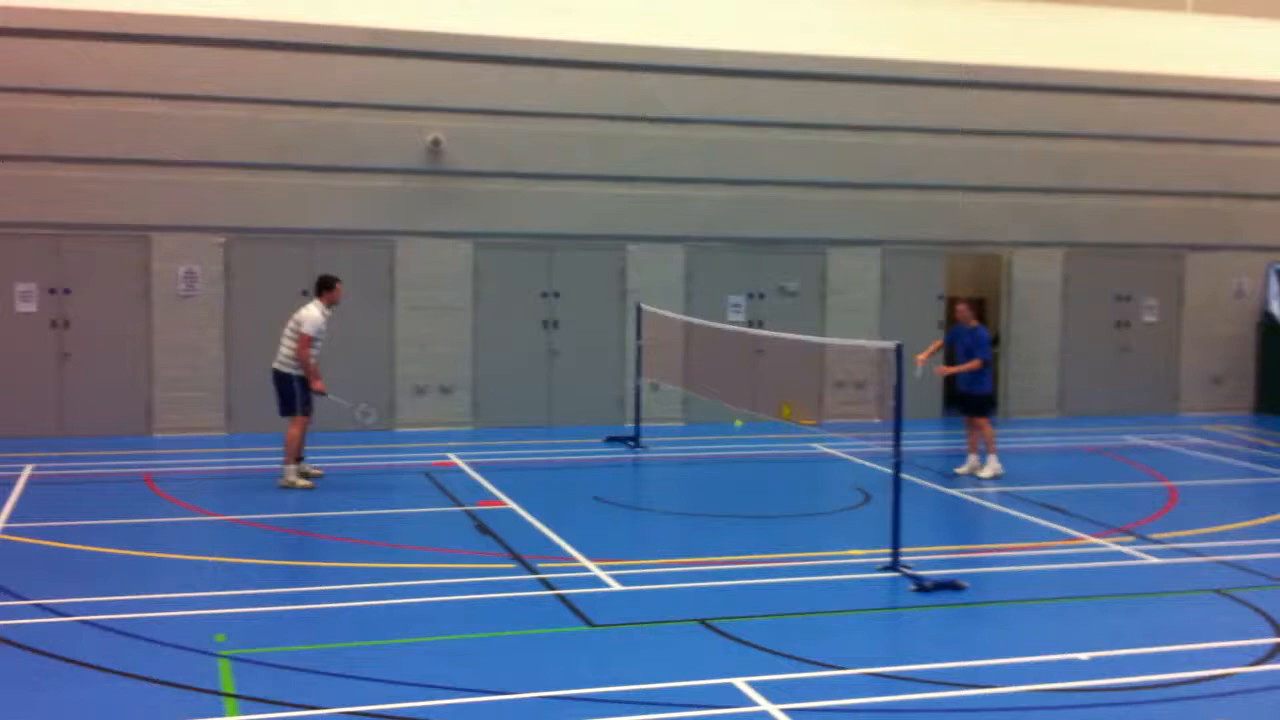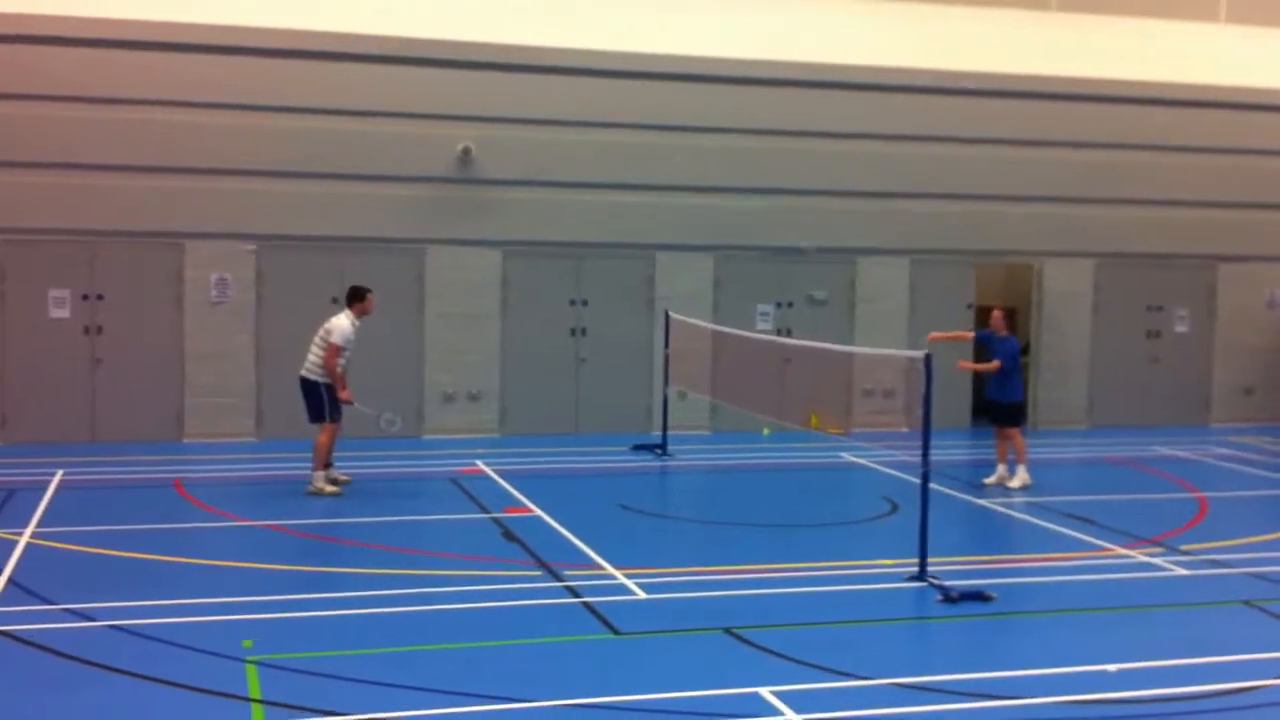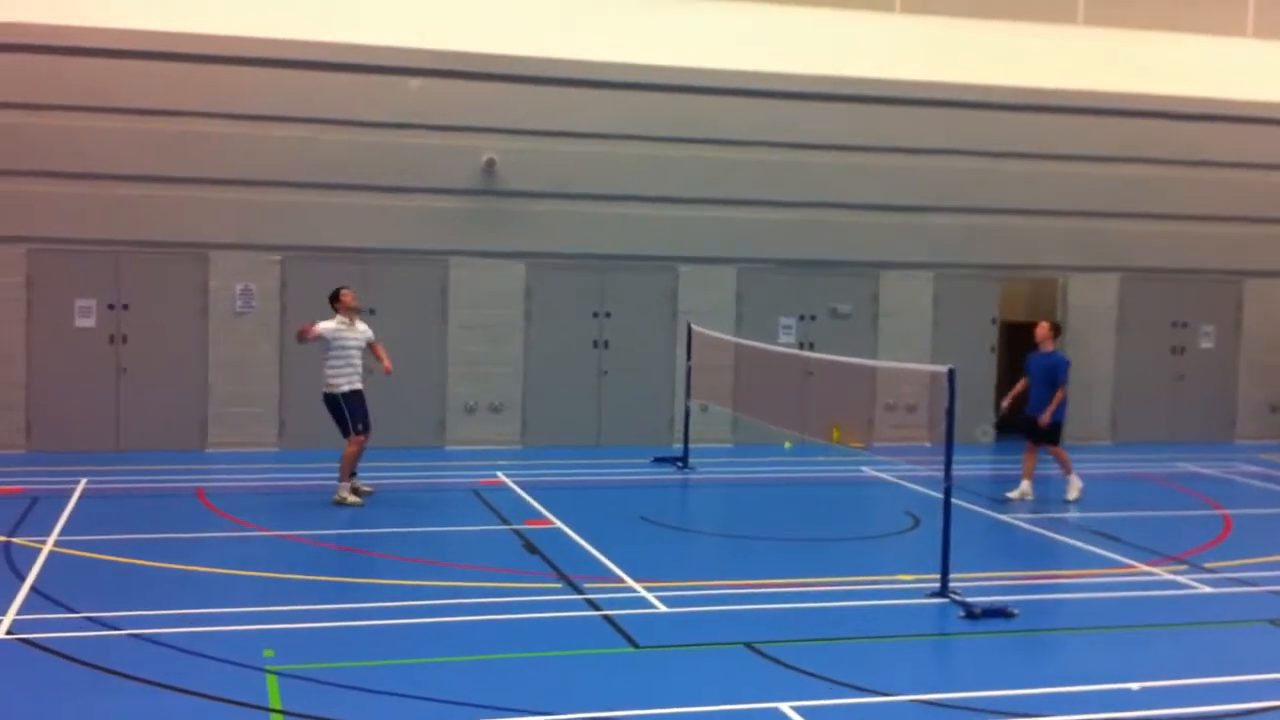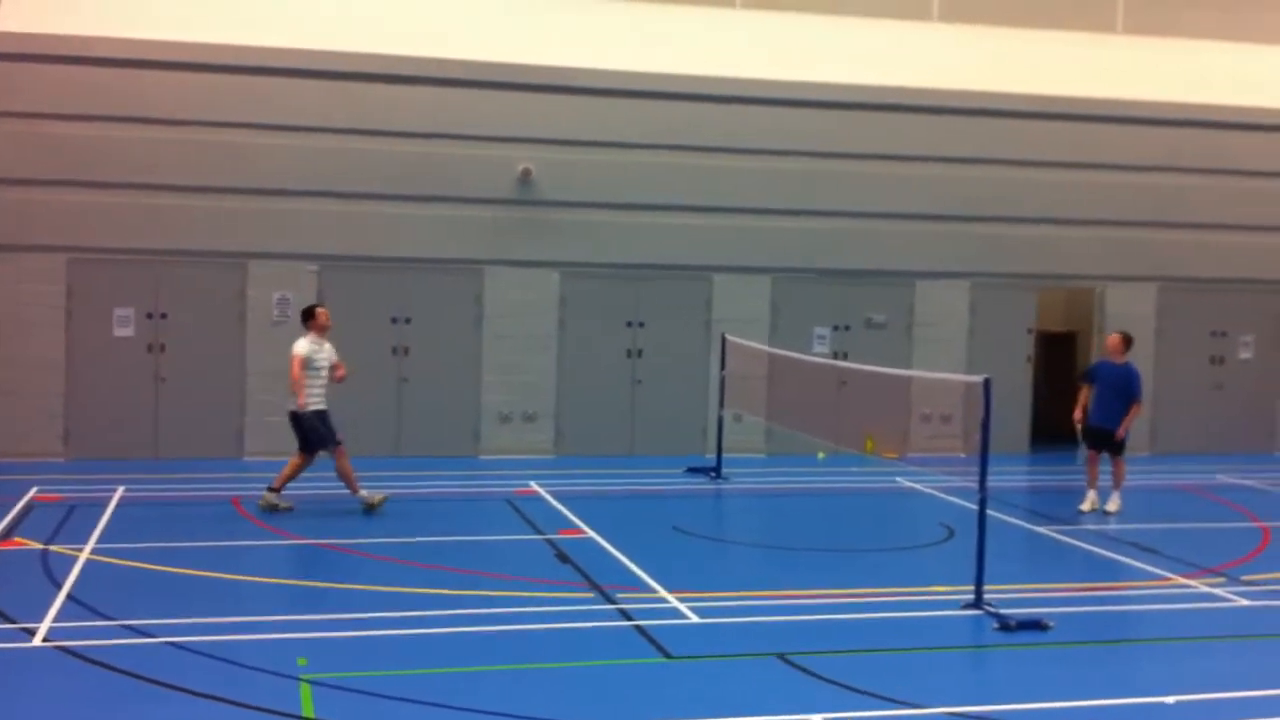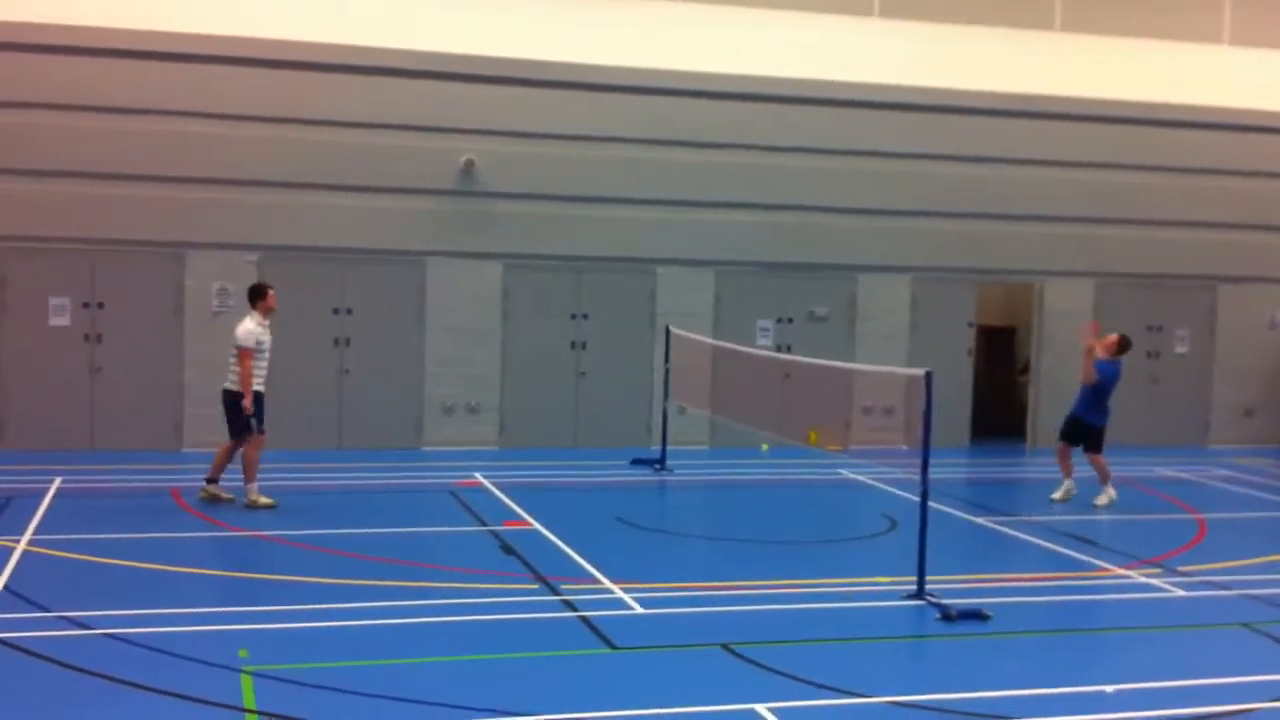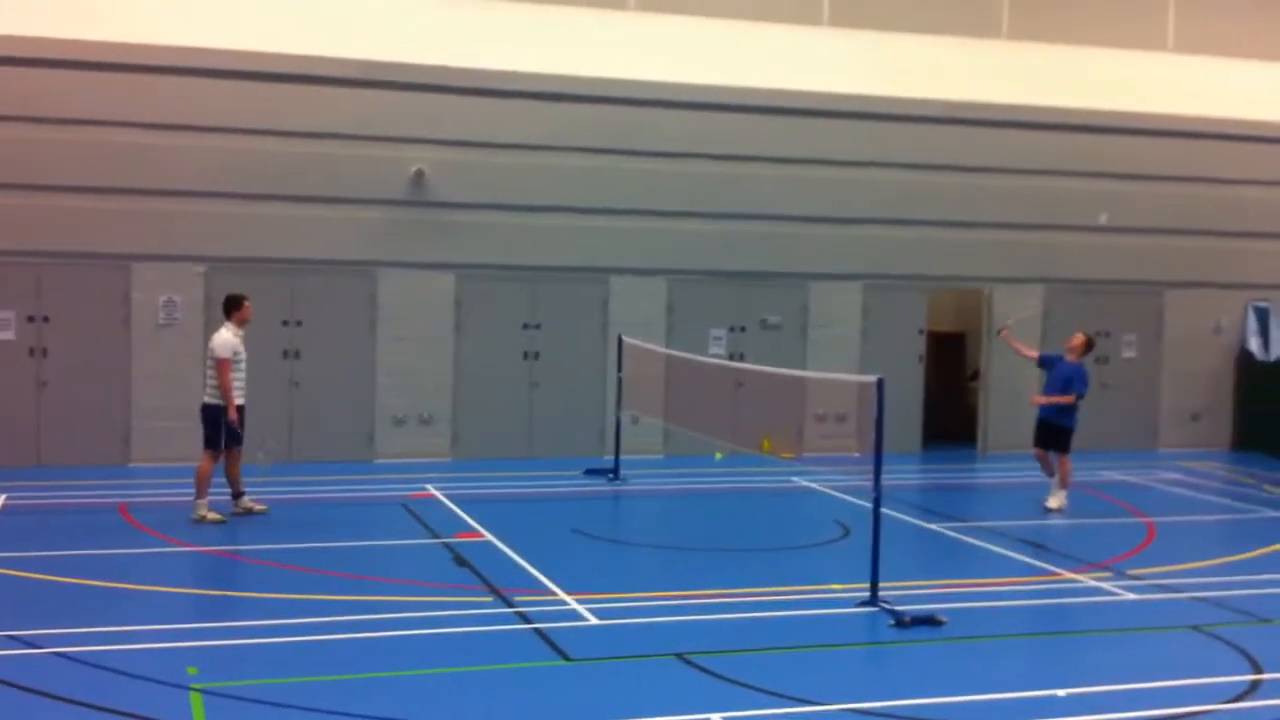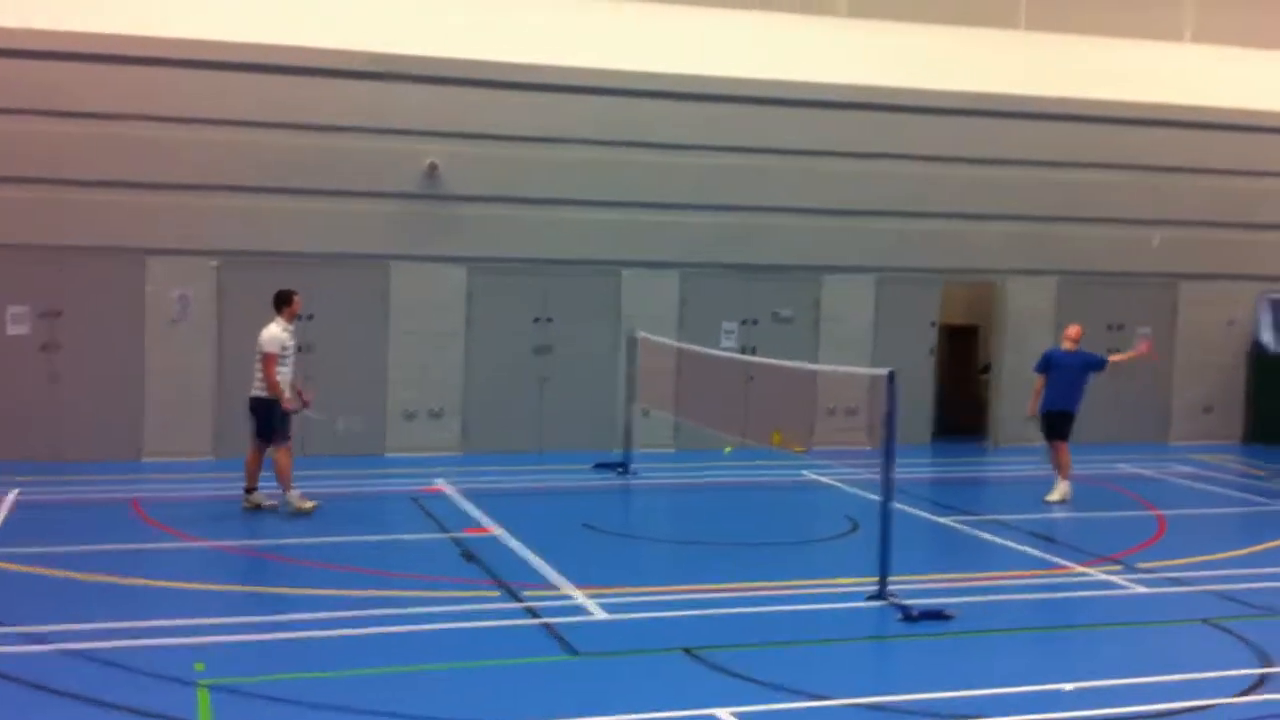
dt=0.7s
person 1, frame 1
left shoulder: (317, 313)
right shoulder: (314, 316)
right elbow: (301, 351)
left wrist: (317, 378)
right wrist: (313, 381)
left hip: (295, 374)
right hip: (291, 374)
left knee: (304, 419)
right knee: (298, 420)
left ankle: (300, 465)
right ankle: (289, 474)
person 1, frame 2
left shoulder: (347, 323)
right shoulder: (343, 326)
right elbow: (329, 361)
left wrist: (344, 387)
right wrist: (339, 390)
left hip: (322, 380)
right hip: (316, 380)
left knee: (333, 425)
right knee: (327, 427)
left ankle: (328, 471)
right ankle: (317, 481)
person 1, frame 3
left shoulder: (363, 328)
right shoulder: (330, 327)
left elbow: (375, 346)
right elbow: (303, 337)
left wrist: (385, 360)
right wrist: (303, 333)
left hip: (355, 391)
right hip: (338, 393)
left knee: (362, 437)
right knee: (357, 439)
left ankle: (352, 481)
right ankle: (343, 491)
person 1, frame 4
left shoulder: (327, 347)
right shoulder: (303, 346)
left elbow: (339, 370)
right elbow: (295, 371)
left wrist: (340, 374)
right wrist: (300, 396)
left hip: (315, 410)
right hip: (307, 412)
left knee: (304, 457)
right knee: (339, 452)
left ankle: (271, 494)
right ankle: (363, 497)
person 1, frame 5
left shoulder: (262, 327)
right shoulder: (249, 328)
right elbow: (245, 365)
right wrist: (247, 397)
left hip: (248, 392)
right hip: (242, 393)
left knee: (236, 441)
right knee: (255, 439)
left ankle: (210, 486)
right ankle: (252, 494)
person 1, frame 6
left shoulder: (234, 337)
right shoulder: (224, 339)
right elbow: (223, 378)
right wrist: (231, 408)
left hip: (231, 406)
right hip: (220, 407)
left knee: (234, 453)
right knee: (212, 455)
left ankle: (240, 500)
right ankle: (201, 508)
person 1, frame 7
left shoulder: (284, 333)
right shoulder: (273, 335)
right elbow: (268, 372)
left wrist: (298, 393)
right wrist: (283, 400)
left hip: (270, 399)
right hip: (268, 400)
left knee: (260, 447)
right knee: (282, 447)
left ankle: (251, 494)
right ankle: (294, 498)
person 2, frame 1
left shoulder: (981, 335)
right shoulder: (958, 330)
left elbow: (978, 363)
right elbow: (941, 342)
left wrist: (952, 370)
right wrist: (925, 355)
left hip: (980, 387)
right hip: (964, 386)
left knee: (982, 422)
right knee: (970, 422)
left ankle: (993, 462)
right ankle: (973, 461)
person 2, frame 2
left shoulder: (1011, 345)
right shoulder: (990, 336)
left elbow: (995, 366)
right elbow: (967, 335)
left wrist: (971, 366)
right wrist: (942, 336)
left hip: (1011, 396)
right hip: (994, 394)
left knee: (1013, 432)
right knee: (999, 432)
left ankle: (1022, 473)
right ankle: (1001, 471)
person 2, frame 3
left shoulder: (1059, 360)
right shoulder: (1033, 357)
left elbow: (1062, 390)
right elbow: (1025, 380)
left wrist: (1048, 412)
right wrist: (1009, 397)
left hip: (1051, 414)
right hip: (1032, 412)
left knee: (1052, 449)
right knee: (1030, 448)
left ankle: (1073, 481)
right ankle: (1025, 487)
person 2, frame 4
left shoulder: (1131, 373)
right shoulder: (1099, 366)
left elbow: (1137, 404)
right elbow: (1087, 386)
left wrist: (1125, 426)
right wrist: (1079, 408)
left hip: (1117, 426)
right hip: (1095, 422)
left knee: (1116, 460)
right knee: (1092, 457)
left ankle: (1115, 497)
right ankle: (1092, 496)
person 2, frame 5
left shoulder: (1112, 369)
right shoulder: (1104, 361)
left elbow: (1089, 379)
left wrist: (1089, 353)
right wrist: (1093, 336)
left hip: (1094, 419)
right hip: (1078, 414)
left knee: (1093, 456)
right knee: (1062, 448)
left ankle: (1108, 490)
right ankle: (1067, 485)
person 2, frame 6
left shoulder: (1080, 372)
right shoulder: (1056, 360)
left elbow: (1073, 398)
right elbow: (1028, 353)
left wrist: (1047, 400)
right wrist: (1008, 338)
left hip: (1064, 422)
right hip: (1045, 418)
left knee: (1062, 457)
right knee: (1039, 454)
left ankle: (1061, 496)
right ankle: (1054, 480)
person 2, frame 7
left shoulder: (1084, 358)
right shoulder: (1050, 355)
left elbow: (1112, 359)
right elbow: (1040, 380)
left wrist: (1135, 352)
right wrist: (1034, 404)
left hip: (1065, 409)
right hip: (1048, 407)
left knee: (1060, 445)
right knee: (1052, 446)
left ankle: (1064, 486)
right ankle: (1060, 482)
